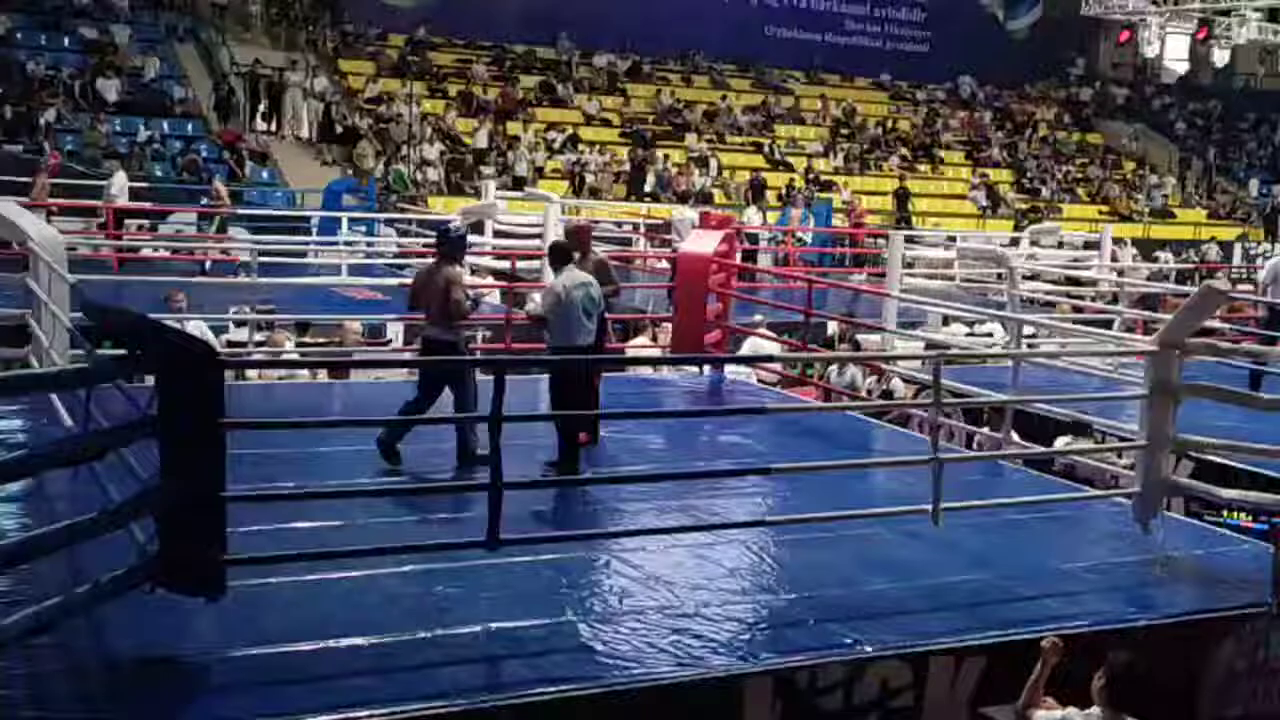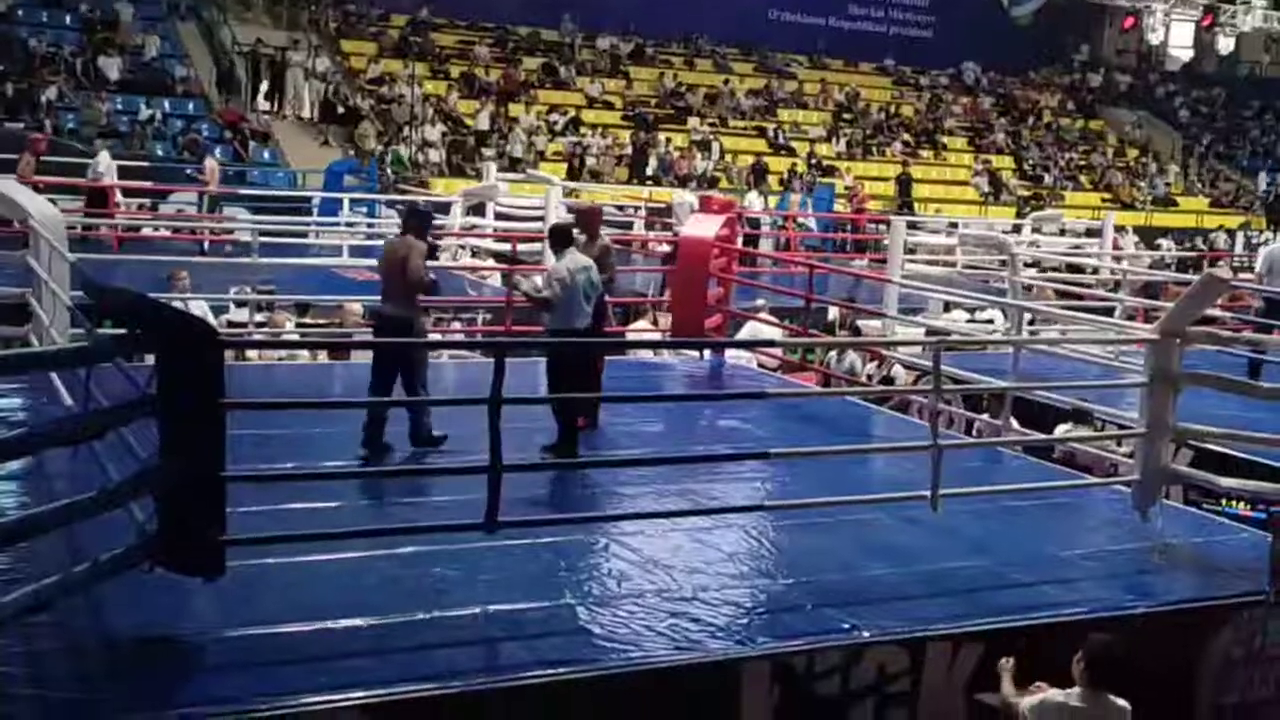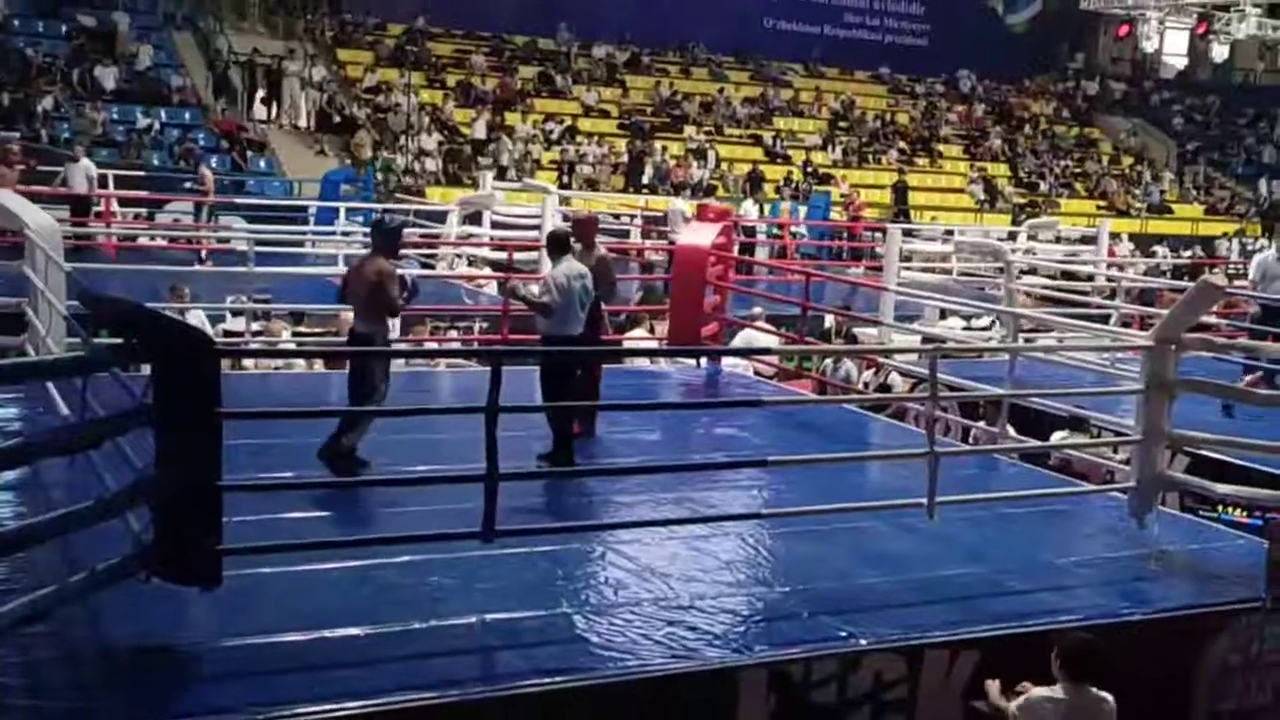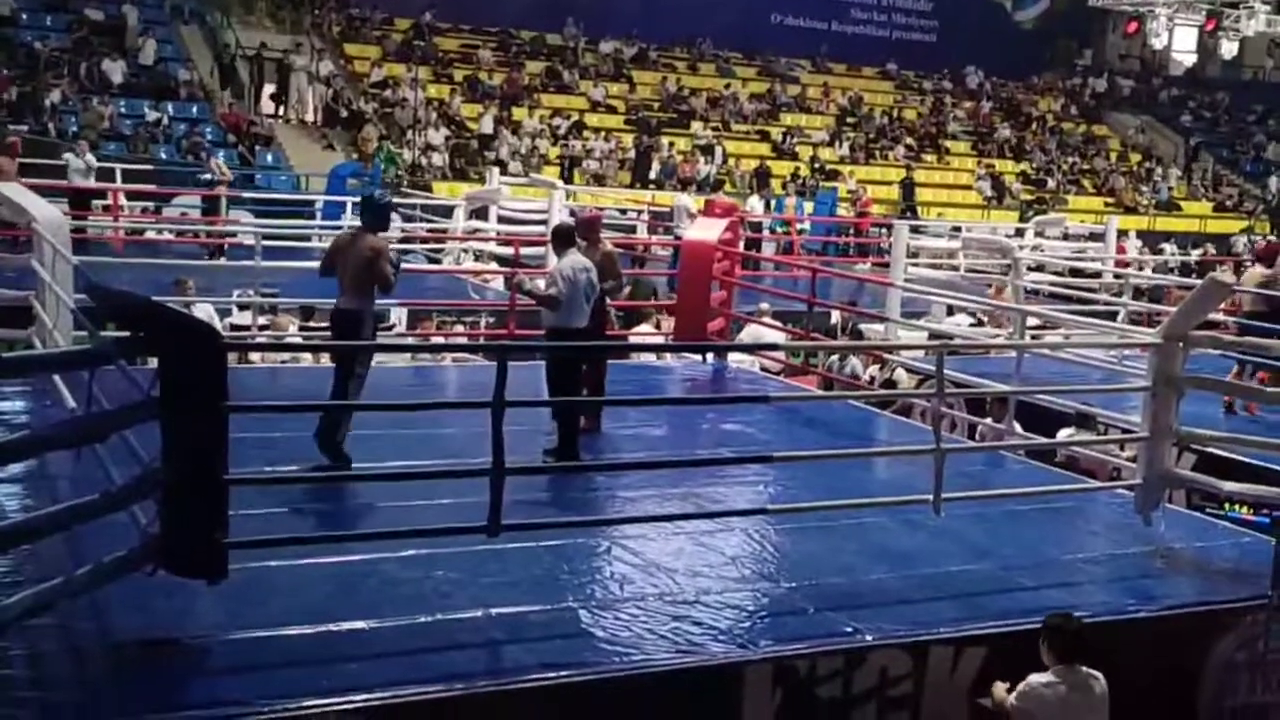
dt=0.3s
person 1, frame 1
left shoulder: (423, 274)
right shoulder: (454, 274)
left elbow: (412, 306)
right elbow: (458, 311)
right wrist: (471, 304)
left hip: (429, 342)
right hip: (451, 345)
left knee: (423, 399)
right knee: (465, 402)
left ankle: (388, 440)
right ankle: (467, 452)
person 1, frame 2
left shoulder: (390, 246)
right shoulder: (416, 247)
right elbow: (415, 279)
right wrist: (430, 282)
left hip: (384, 317)
right hip: (406, 322)
left knee: (381, 382)
right knee: (415, 382)
left ankle: (373, 440)
right ankle: (422, 433)
person 1, frame 3
left shoulder: (356, 265)
right shoulder: (387, 270)
left elbow: (342, 296)
right elbow: (393, 309)
right wrist: (407, 294)
left hip: (357, 335)
right hip: (374, 339)
left knee: (360, 398)
right knee: (371, 398)
left ankle: (345, 450)
right ankle: (338, 449)
person 1, frame 4
left shoulder: (342, 240)
right shoulder: (378, 247)
left elbow: (324, 271)
right elbow: (386, 286)
right wrist: (393, 269)
left hip: (341, 313)
right hip: (360, 317)
left knee: (344, 375)
right knee: (352, 379)
left ankle: (328, 432)
right ankle: (332, 442)
person 2, frame 1
left shoulder: (556, 286)
right shoulder: (590, 281)
left elbow: (543, 319)
right elbow: (599, 311)
left wrist: (530, 312)
left hip: (565, 353)
right hip: (587, 350)
left knee: (564, 409)
right knee: (578, 406)
left ankle: (568, 464)
right ankle: (567, 459)
person 2, frame 2
left shoulder: (559, 269)
right shoulder: (589, 264)
left elbow: (548, 303)
right elbow: (596, 293)
left wrist: (525, 289)
left hip: (563, 336)
right hip: (583, 333)
left knee: (561, 393)
right knee: (575, 391)
left ankle: (567, 447)
right ankle: (565, 442)
person 2, frame 3
left shoulder: (556, 275)
right shoulder: (584, 271)
left elbow: (547, 309)
right elbow: (589, 301)
left wrist: (521, 295)
left hip: (557, 343)
right hip: (575, 339)
left knee: (555, 401)
right knee: (566, 398)
left ankle: (563, 456)
right ankle: (562, 451)
person 2, frame 4
left shoulder: (562, 267)
right shoulder: (588, 265)
left elbow: (553, 301)
right elbow: (593, 295)
left wrist: (527, 289)
left hip: (563, 336)
right hip: (580, 332)
left knee: (561, 394)
right knee: (572, 392)
left ankle: (568, 451)
right ankle: (567, 446)
person 3, frame 1
left shoulder: (599, 261)
right shoulder: (578, 260)
left elbow: (616, 289)
left hip: (594, 323)
left knee: (589, 378)
left ankle: (591, 431)
person 3, frame 2
left shoulder: (604, 246)
right shoulder: (583, 242)
left elbow: (610, 278)
left hip: (594, 307)
left knee: (592, 362)
left ankle: (590, 414)
right ankle: (581, 408)
person 3, frame 3
left shoulder: (601, 256)
right shoulder: (579, 251)
left elbow: (611, 290)
left hip: (591, 317)
left knee: (589, 370)
left ankle: (587, 423)
right ankle: (577, 416)
person 3, frame 4
left shoulder: (607, 252)
right shoulder: (583, 247)
left elbow: (618, 284)
left wrist: (596, 289)
left hip: (596, 312)
left knee: (595, 365)
left ankle: (593, 417)
